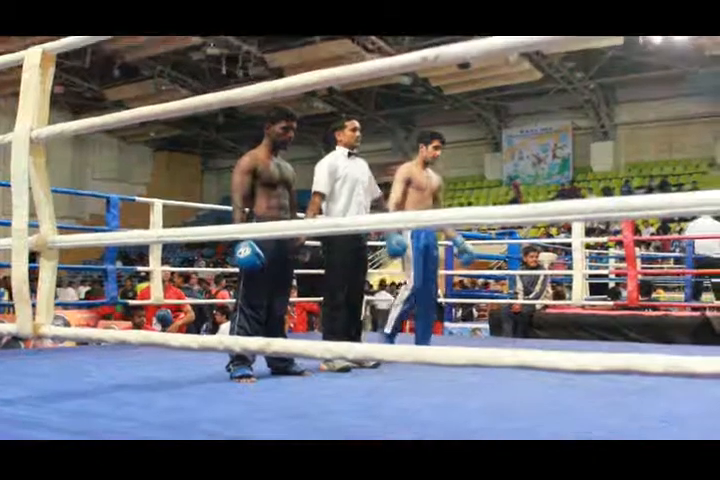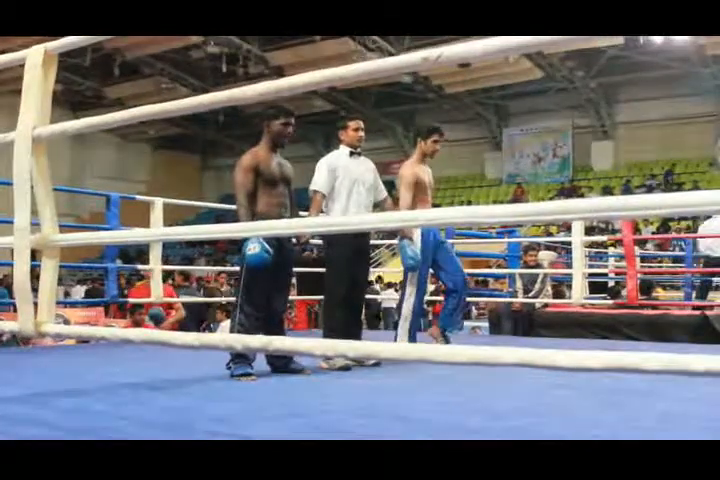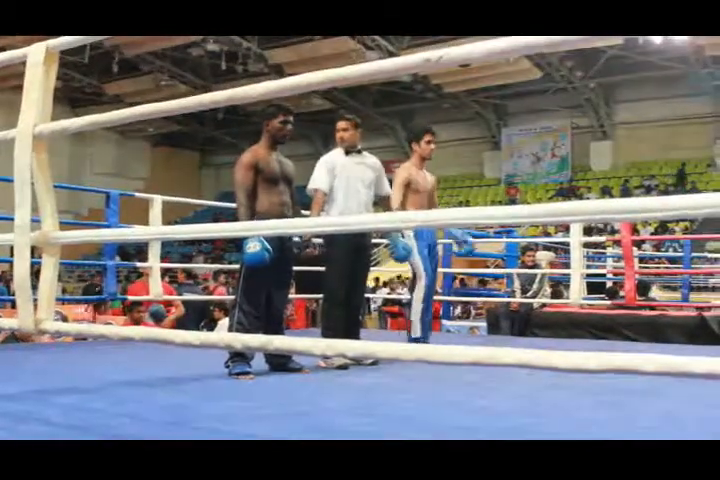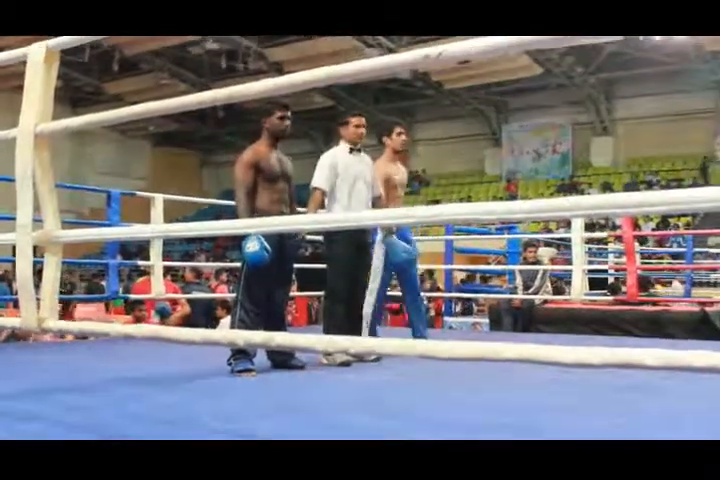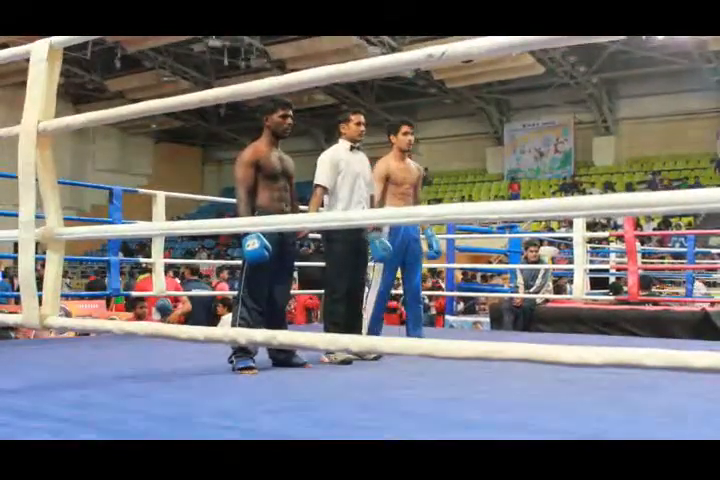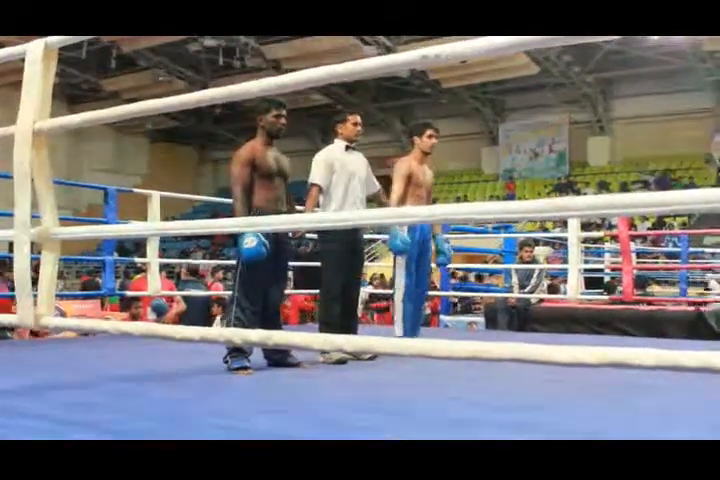
dt=0.7s
person 1, frame 1
left shoulder: (288, 168)
right shoulder: (250, 161)
right elbow: (238, 202)
left wrist: (298, 236)
right wrist: (243, 237)
left hip: (285, 237)
right hip: (260, 236)
left knee: (278, 304)
right knee: (251, 302)
left ankle: (280, 359)
right ankle: (239, 362)
person 1, frame 2
left shoulder: (286, 165)
right shoulder: (251, 159)
right elbow: (242, 200)
right wrist: (250, 234)
left hip: (284, 235)
right hip: (262, 234)
left knee: (278, 301)
right knee: (251, 300)
left ankle: (279, 357)
right ankle: (240, 360)
person 1, frame 3
left shoulder: (287, 163)
right shoulder: (251, 157)
right elbow: (242, 198)
left hip: (285, 234)
left knee: (278, 300)
right knee: (250, 298)
left ankle: (278, 356)
right ankle: (238, 358)
person 1, frame 4
left shoulder: (286, 161)
right shoulder: (251, 155)
right elbow: (242, 195)
left wrist: (298, 231)
right wrist: (249, 231)
left hip: (286, 231)
right hip: (262, 230)
left knee: (279, 296)
right knee: (251, 295)
left ankle: (280, 353)
right ankle: (240, 355)
person 1, frame 5
left shoulder: (287, 160)
right shoulder: (251, 154)
right elbow: (242, 195)
left wrist: (300, 230)
right wrist: (248, 230)
left hip: (286, 229)
left knee: (280, 295)
right knee: (252, 294)
left ankle: (281, 351)
right ankle: (241, 353)
person 1, frame 6
left shoulder: (282, 158)
right shoulder: (247, 152)
right elbow: (239, 192)
right wrist: (246, 228)
left hip: (280, 229)
left knee: (274, 295)
right knee: (247, 294)
left ankle: (276, 350)
right ankle: (237, 354)
person 2, frame 1
left shoulder: (363, 165)
right shoulder: (330, 162)
left elbow: (376, 197)
right elbow: (317, 197)
left hip: (359, 235)
right hip: (338, 234)
left knee: (355, 294)
right knee: (336, 294)
person 2, frame 2
left shoulder: (368, 165)
right shoulder: (330, 161)
left elbow: (382, 198)
right elbow: (318, 196)
left hip: (362, 234)
right hip: (339, 233)
left knee: (357, 292)
right knee: (337, 292)
person 2, frame 3
left shoulder: (373, 163)
right shoulder: (329, 160)
left elbow: (384, 196)
right elbow: (319, 194)
left hip: (363, 233)
right hip: (338, 232)
left knee: (356, 292)
right knee: (334, 291)
person 2, frame 4
left shoulder: (367, 161)
right shoulder: (331, 157)
left elbow: (375, 197)
right elbow: (318, 192)
left hip: (362, 231)
right hip: (340, 230)
left knee: (358, 289)
right knee: (337, 289)
person 2, frame 5
left shoulder: (363, 158)
right shoulder: (332, 155)
right elbow: (320, 190)
left hip: (360, 229)
right hip: (339, 228)
left knee: (356, 287)
right knee: (337, 288)
person 2, frame 6
left shoulder: (361, 159)
right shoulder: (327, 155)
left elbow: (374, 191)
right elbow: (315, 189)
left hip: (356, 229)
right hip: (334, 228)
left knee: (352, 287)
right knee: (332, 287)
person 3, frame 1
left shoulder: (435, 179)
right shoulder: (406, 171)
right elbow: (393, 203)
left wrist: (458, 240)
right wrist: (392, 232)
left hip: (429, 234)
right hip: (410, 232)
left knee: (428, 292)
right knee: (413, 286)
left ankle: (421, 344)
right ankle: (389, 334)
person 3, frame 2
left shoulder: (427, 169)
right shoulder: (409, 169)
right elbow: (404, 208)
right wrist: (406, 241)
left hip: (432, 231)
right hip: (418, 233)
left knee: (458, 281)
right knee: (414, 290)
left ankle: (440, 327)
right ankle: (404, 343)
person 3, frame 3
left shoulder: (431, 178)
right shoulder: (404, 172)
right elbow: (394, 206)
left wrist: (455, 233)
left hip: (429, 232)
right hip: (412, 231)
left knee: (428, 284)
right knee: (424, 280)
left ankle: (422, 339)
right ankle: (416, 336)
person 3, frame 4
left shoulder: (402, 169)
right shoulder: (381, 167)
right wrist: (390, 238)
left hip: (402, 229)
right hip: (387, 232)
left knee: (412, 285)
right knee: (378, 285)
left ankle: (420, 335)
right ankle: (367, 336)
person 3, frame 5
left shoulder: (416, 169)
right shoulder: (383, 166)
right elbow: (374, 202)
left wrist: (428, 232)
right wrist: (377, 235)
left hip: (412, 227)
right hip: (392, 226)
left knee: (414, 285)
right knee: (382, 284)
left ankle: (415, 335)
right ankle: (370, 336)
person 3, frame 6
left shoulder: (429, 173)
right shoulder: (404, 165)
right elbow: (394, 198)
left wrist: (439, 238)
right wrist: (395, 228)
left hip: (424, 228)
right hip: (407, 225)
left knee: (421, 285)
right knee: (405, 283)
left ankle: (412, 335)
right ankle: (402, 336)
